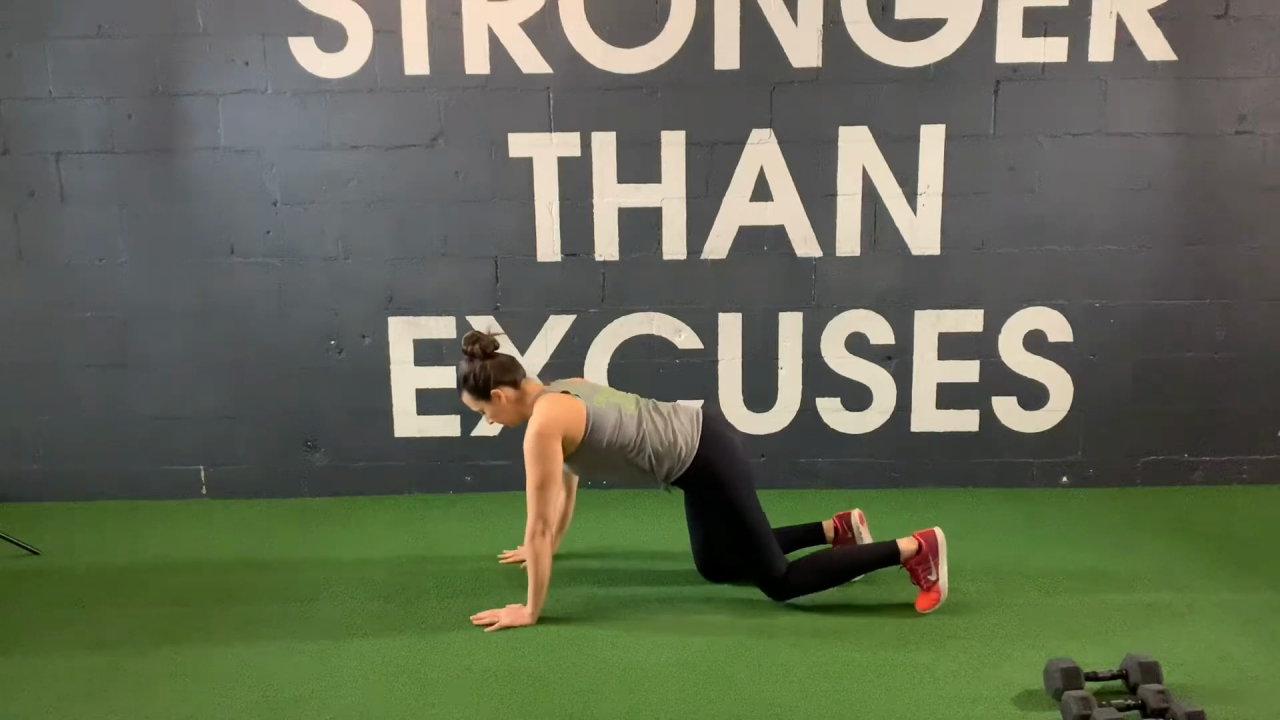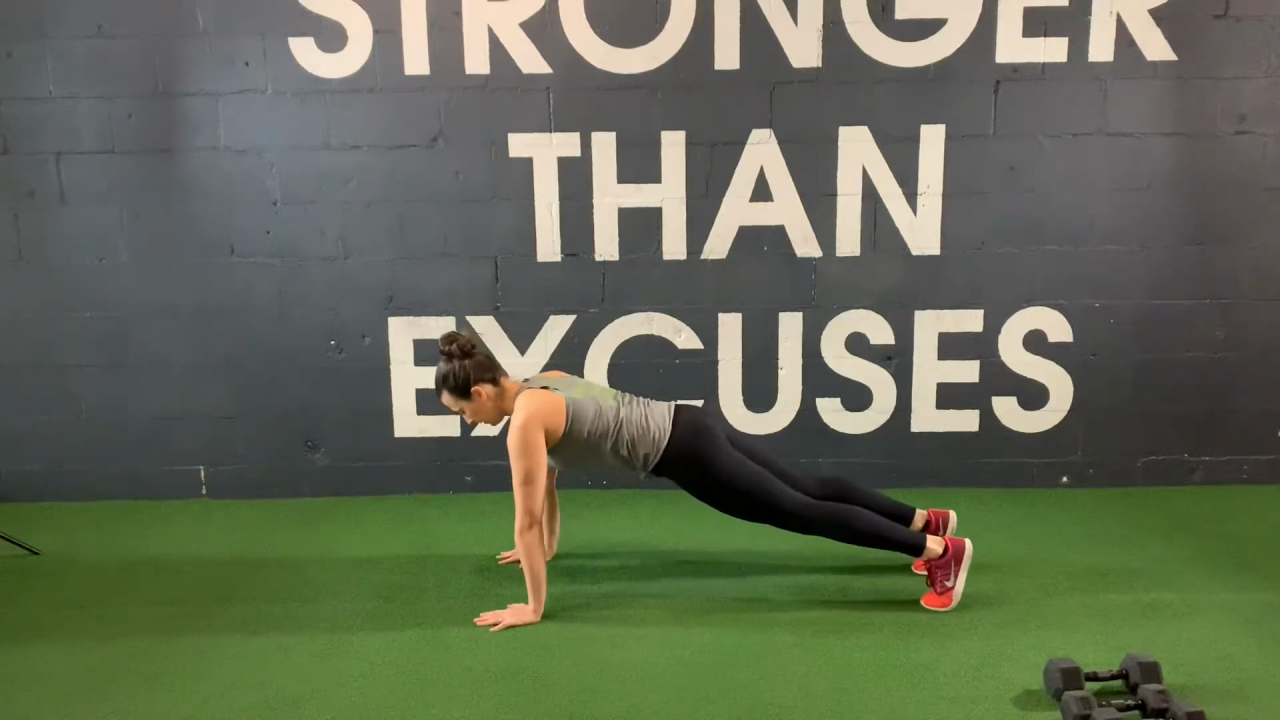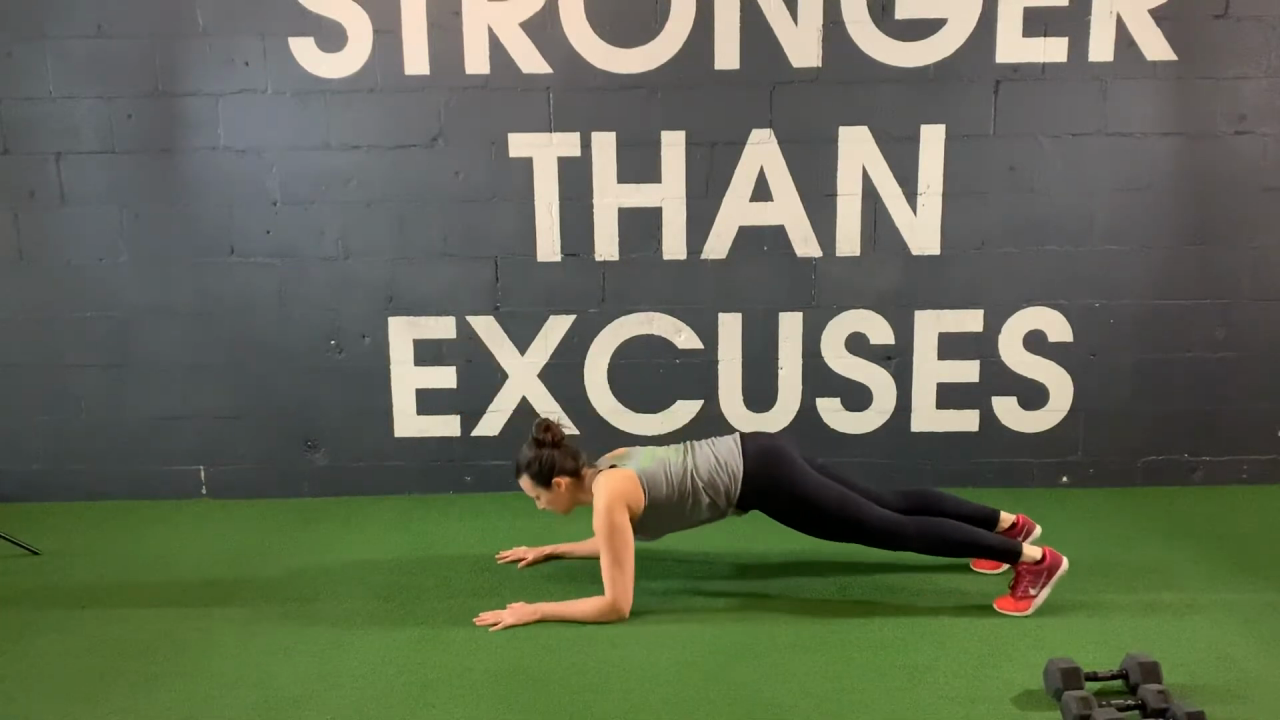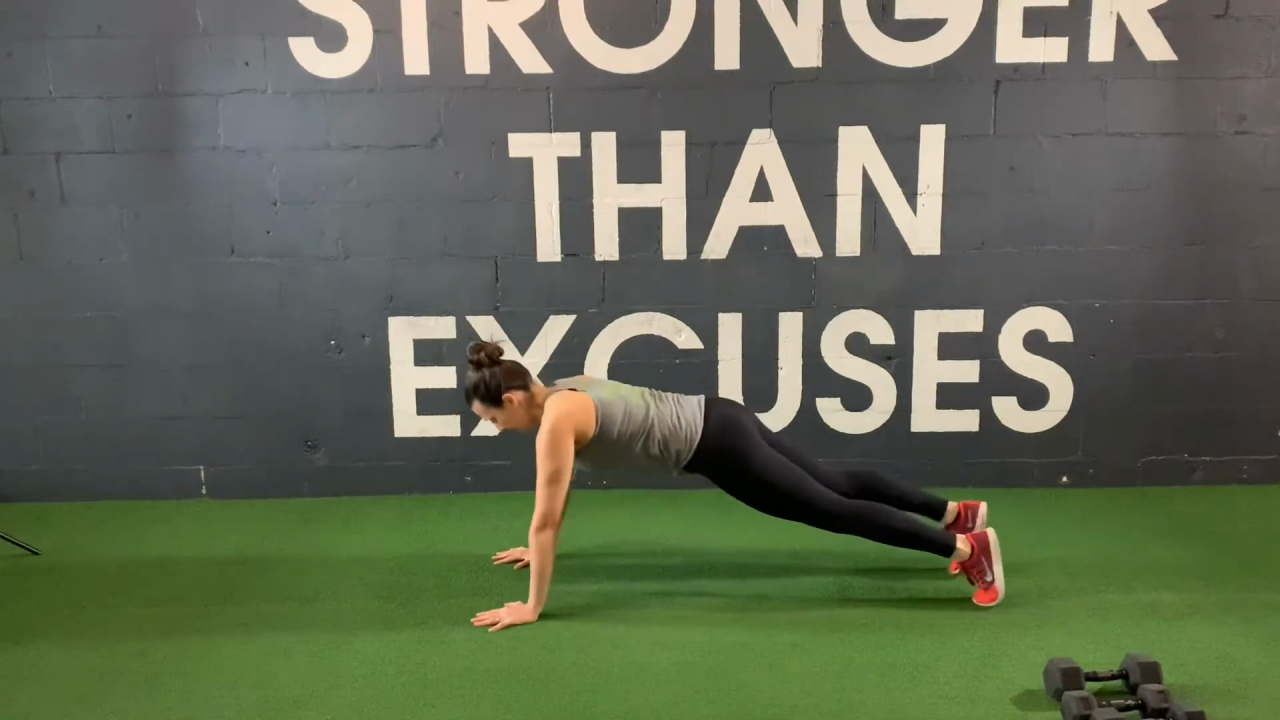
dt=1s
person 1, frame 1
left shoulder: (543, 424)
right shoulder: (558, 392)
left elbow: (538, 525)
right elbow: (568, 479)
left wrist: (531, 609)
right wrist: (546, 547)
left hip: (706, 459)
right hip: (701, 440)
left knee: (777, 582)
right knee: (718, 566)
left ankle: (917, 547)
right ankle: (837, 527)
person 1, frame 2
left shoulder: (524, 420)
right shoulder: (541, 383)
left elbow: (526, 520)
right elbow: (549, 478)
left wrist: (535, 607)
right wrist: (548, 547)
left hip: (685, 450)
right hip: (687, 424)
left knee: (800, 512)
right knee: (803, 487)
left ankle: (941, 551)
right ankle: (928, 521)
person 1, frame 3
left shoulder: (607, 498)
right shoulder: (605, 465)
left elbow: (617, 604)
right elbow: (617, 543)
left wrist: (535, 611)
right wrist: (549, 550)
left hip: (760, 477)
right hip: (755, 453)
left knee: (890, 530)
right knee: (884, 502)
left ankle: (1034, 559)
right ankle: (1009, 523)
person 1, frame 4
left shoulder: (555, 421)
right shoulder: (560, 392)
left elbow: (545, 521)
right elbow: (563, 490)
left wrist: (533, 607)
right wrist: (537, 548)
left hip: (715, 443)
right hip: (715, 420)
left knee: (831, 510)
right knee: (834, 482)
left ankle: (965, 548)
right ankle: (956, 512)
